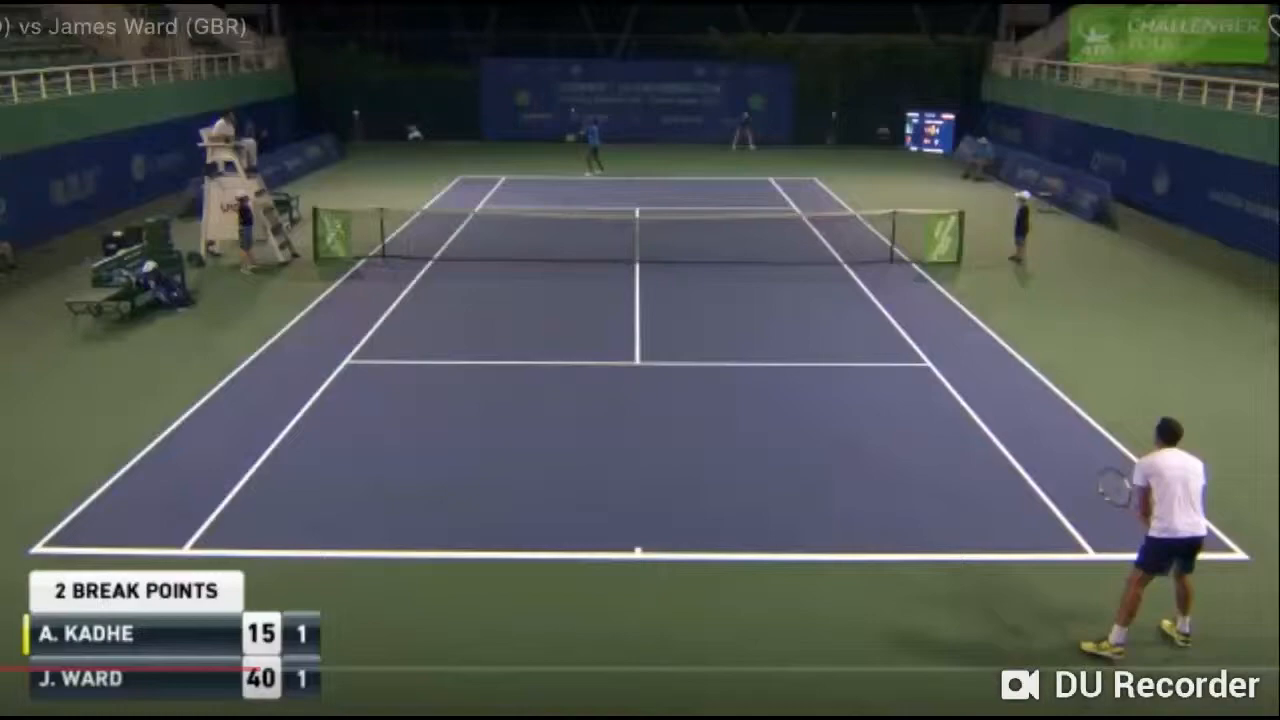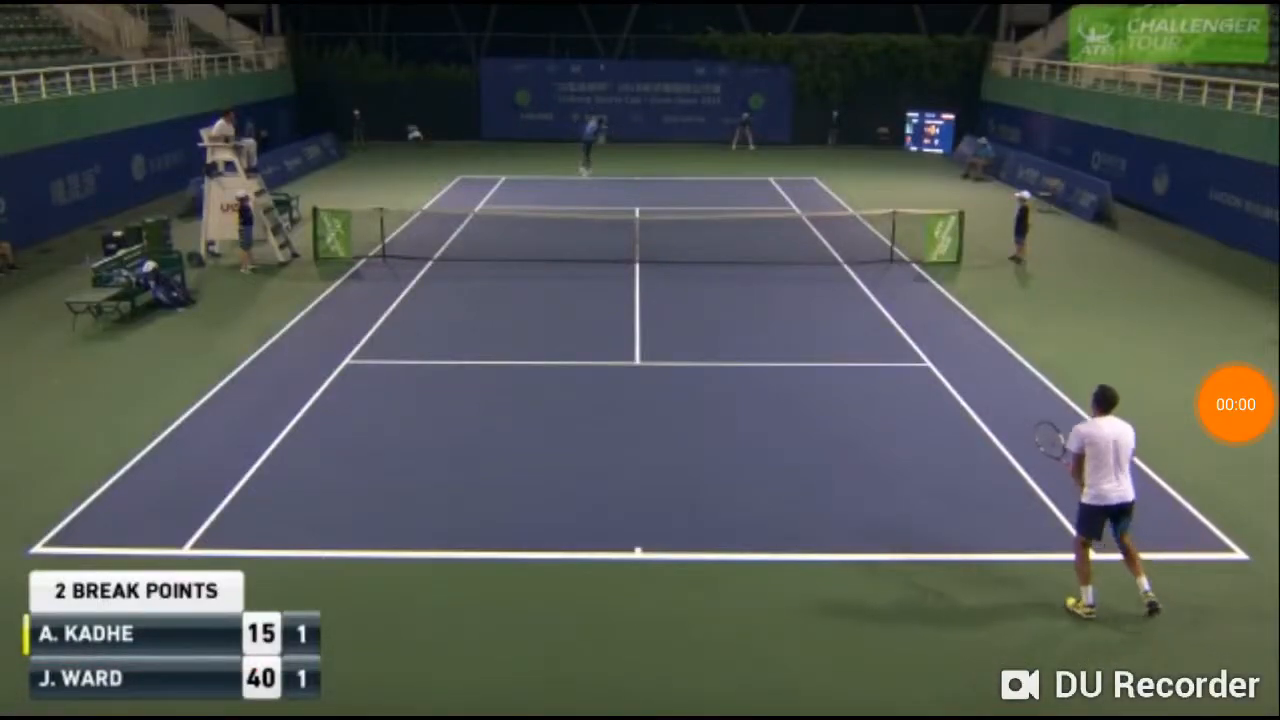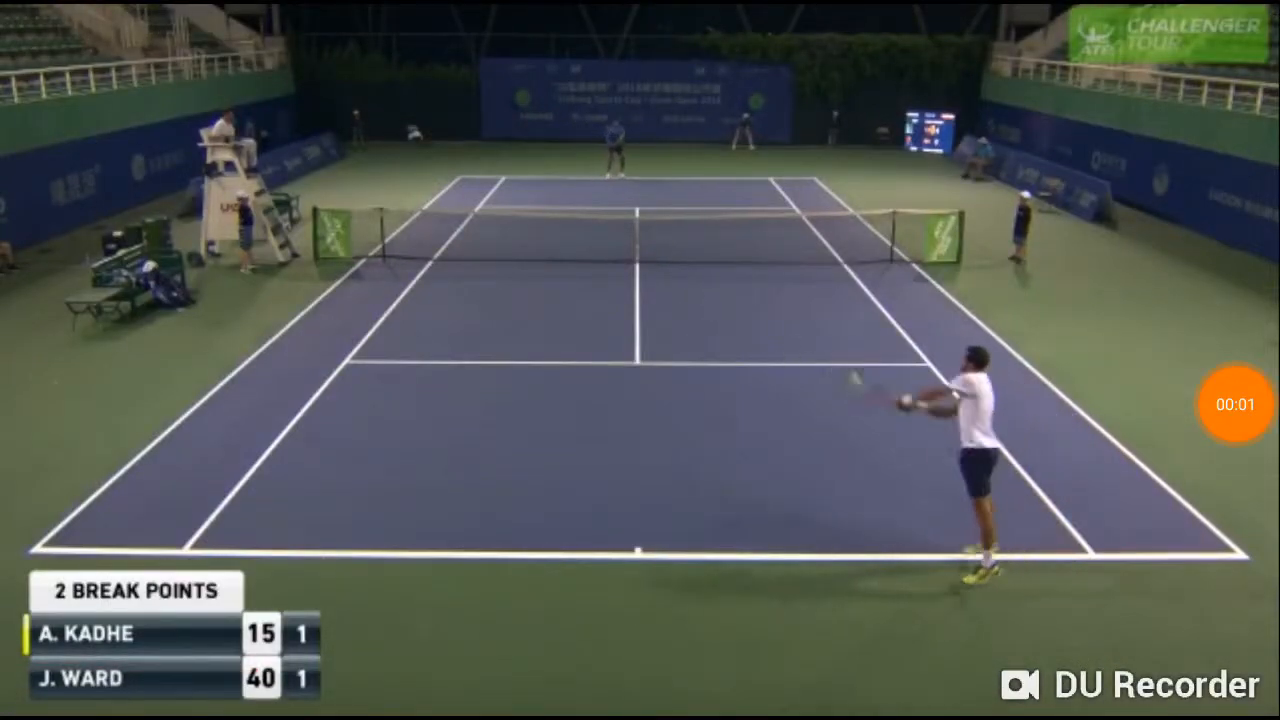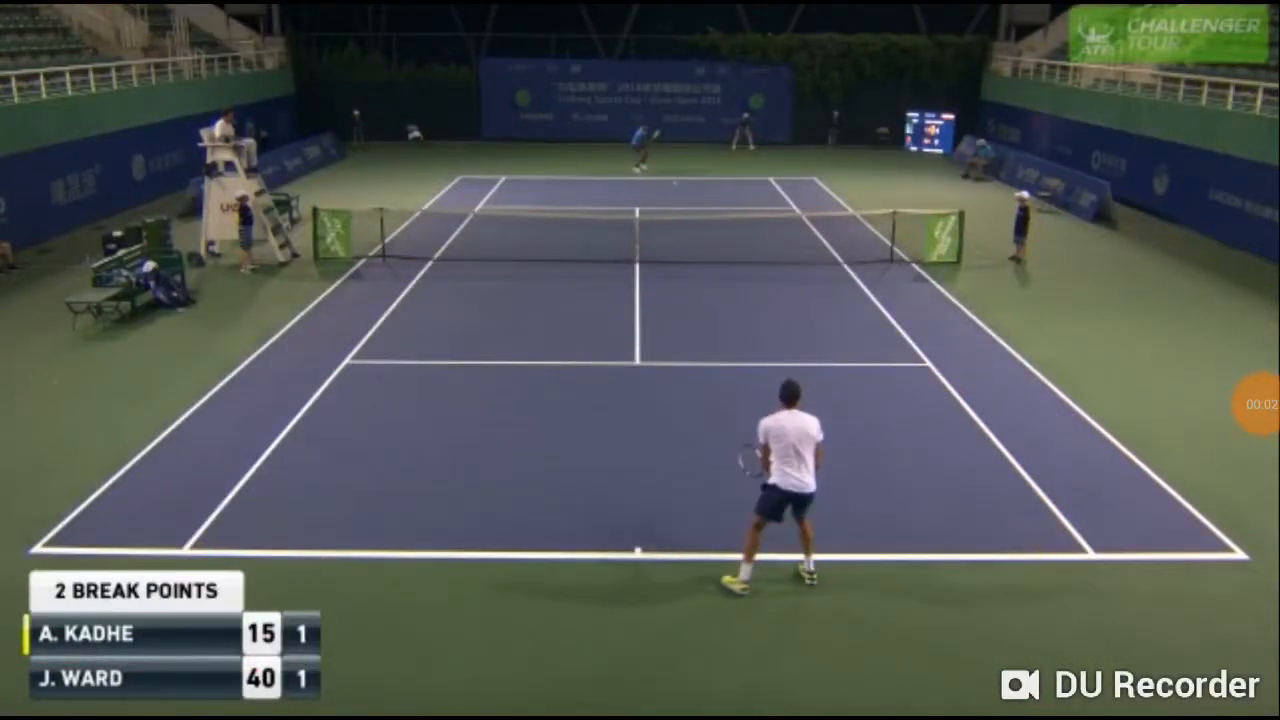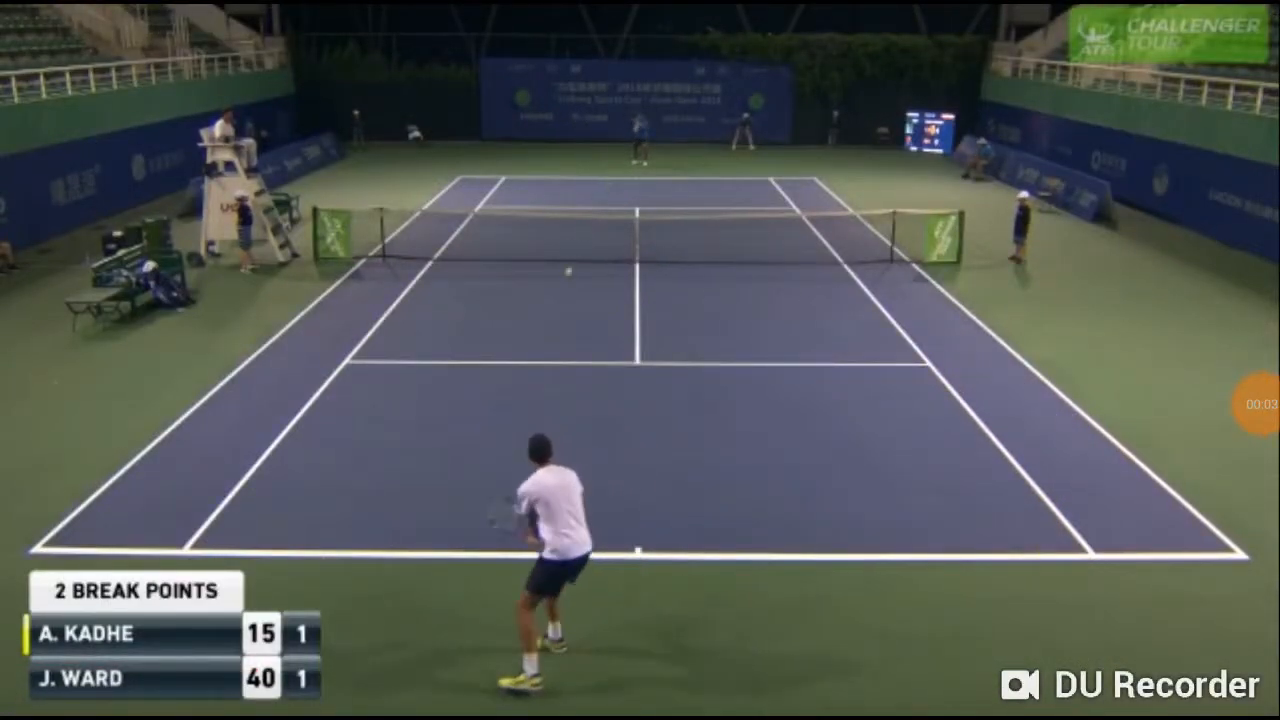
dt=1s
person 1, frame 1
left shoulder: (1146, 463)
right shoulder: (1196, 463)
left elbow: (1143, 509)
left wrist: (1150, 523)
left hip: (1165, 533)
right hip: (1197, 531)
left knee: (1135, 582)
right knee: (1182, 575)
left ankle: (1115, 642)
right ankle: (1182, 631)
person 1, frame 2
left shoulder: (1081, 431)
right shoulder: (1127, 430)
left elbow: (1075, 471)
right elbow: (1126, 464)
left wrist: (1083, 483)
left hip: (1095, 499)
right hip: (1125, 496)
left knee: (1081, 546)
right knee: (1125, 542)
left ankle: (1086, 603)
right ankle: (1146, 593)
person 1, frame 3
left shoulder: (970, 380)
right shoulder: (979, 381)
left elbow: (941, 392)
right elbow: (953, 410)
left wrist: (909, 401)
right wrist: (921, 405)
left hip: (978, 450)
right hip: (985, 448)
left knee: (981, 505)
right knee: (983, 501)
left ankle: (989, 564)
right ankle: (987, 546)
person 1, frame 4
left shoulder: (767, 423)
right shoulder: (813, 422)
left elbow: (765, 460)
right elbow: (817, 461)
left hip: (779, 486)
right hip: (807, 487)
left knee: (755, 527)
right knee: (802, 521)
left ankle: (742, 579)
right ankle: (810, 568)
person 1, frame 5
left shoulder: (527, 489)
right shoulder: (571, 476)
left elbow: (532, 528)
left wrist: (537, 540)
left hip: (559, 555)
right hip: (583, 549)
left knee: (525, 606)
right knee: (550, 587)
left ankle: (530, 675)
right ankle: (555, 637)
